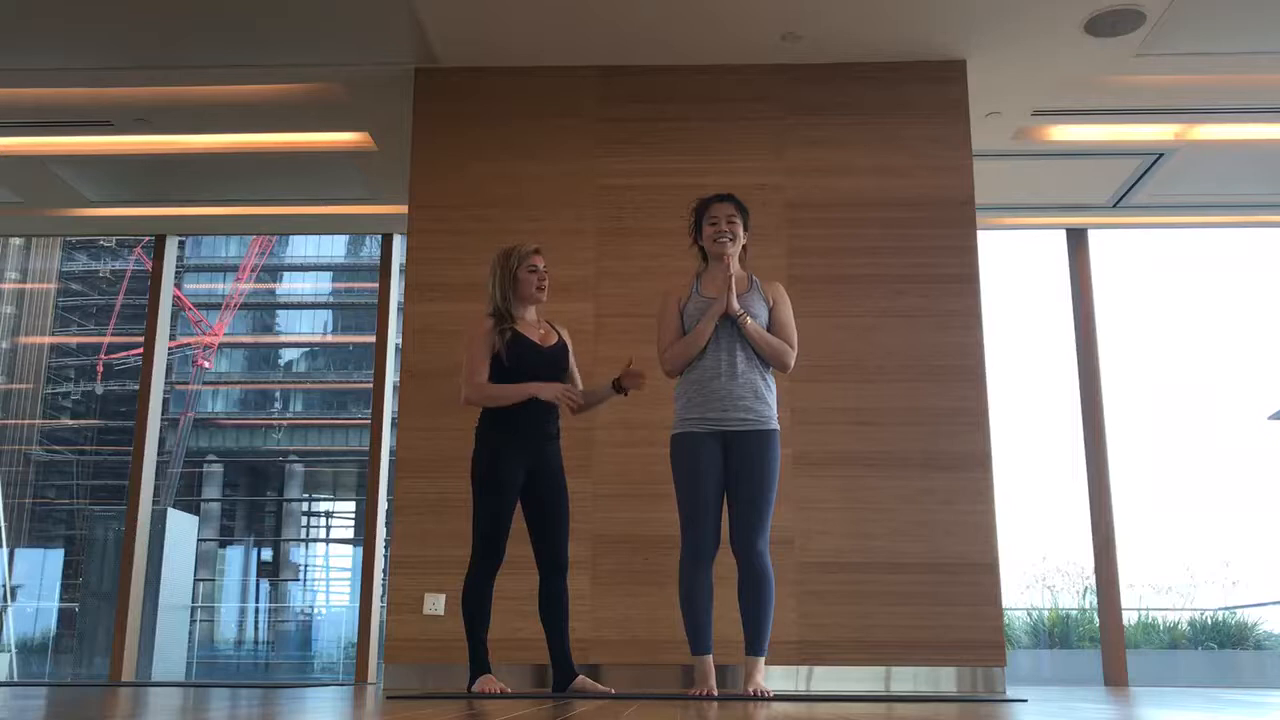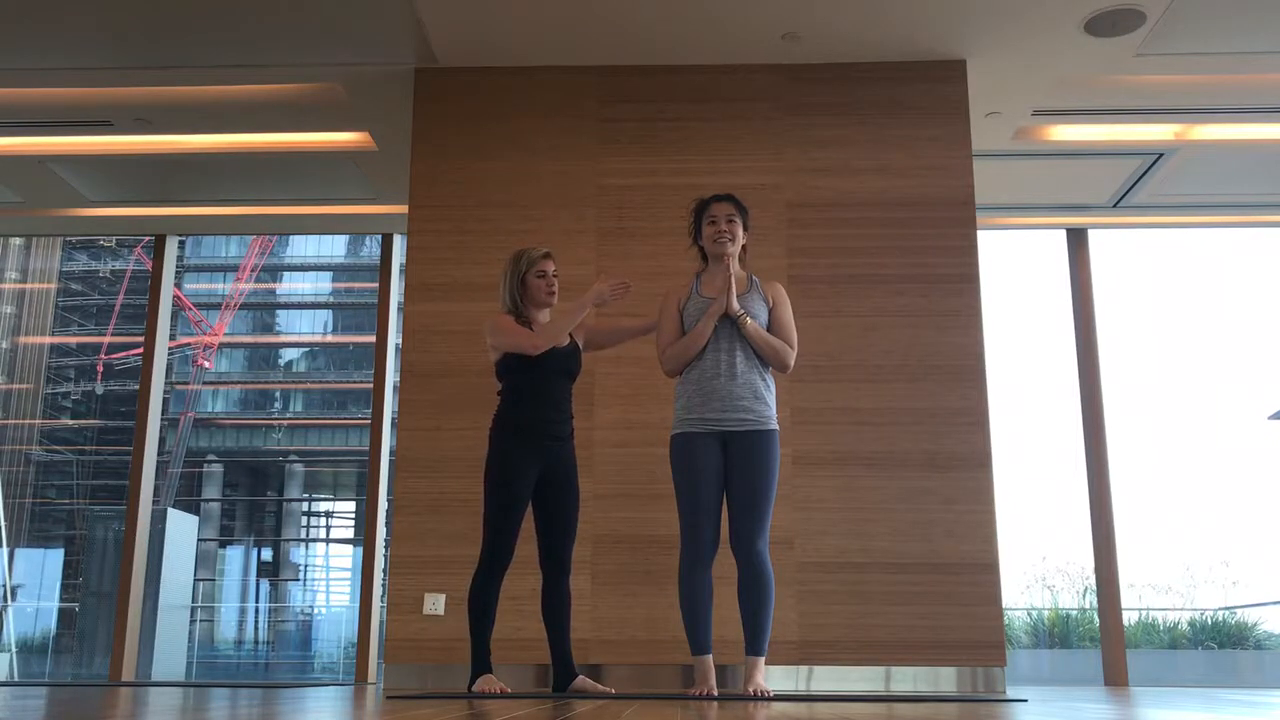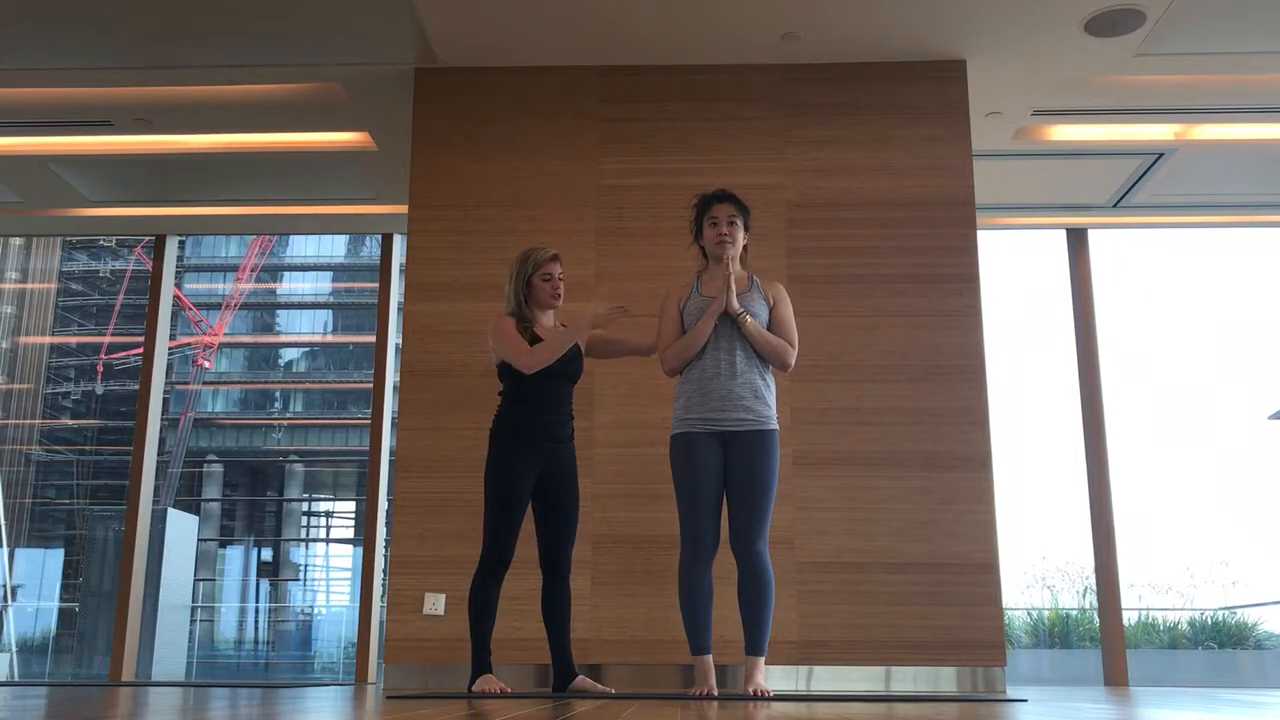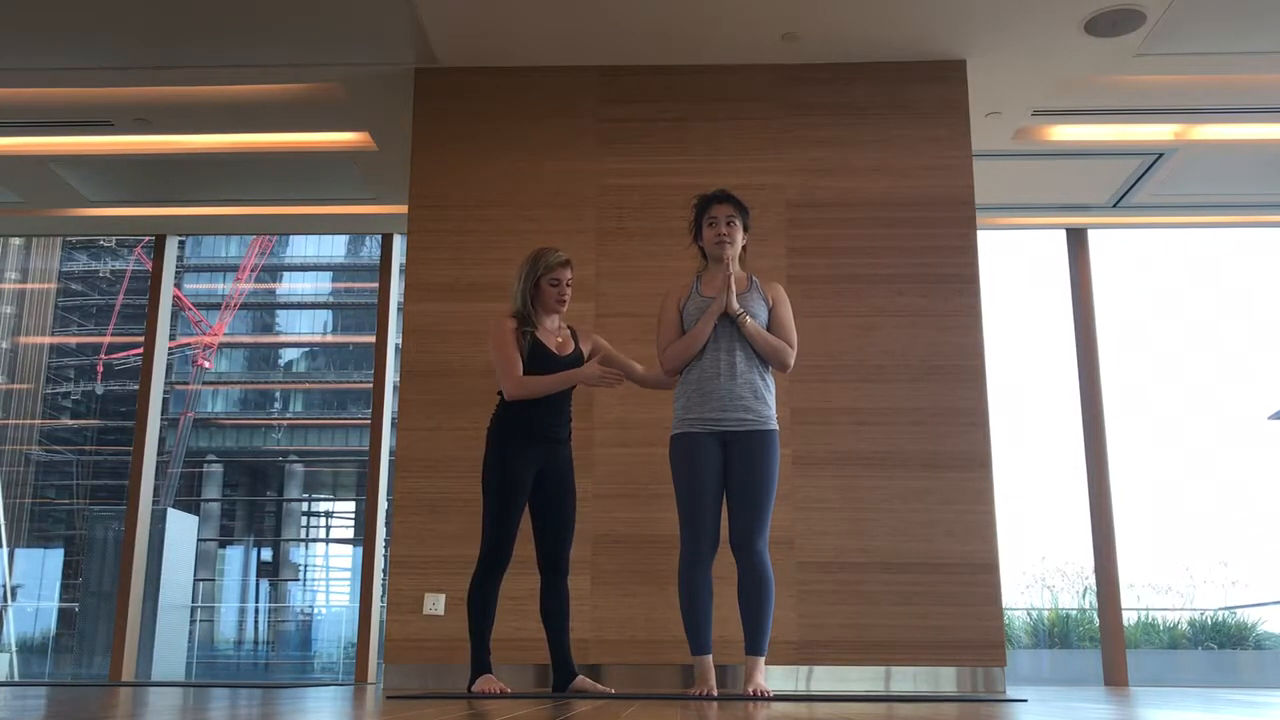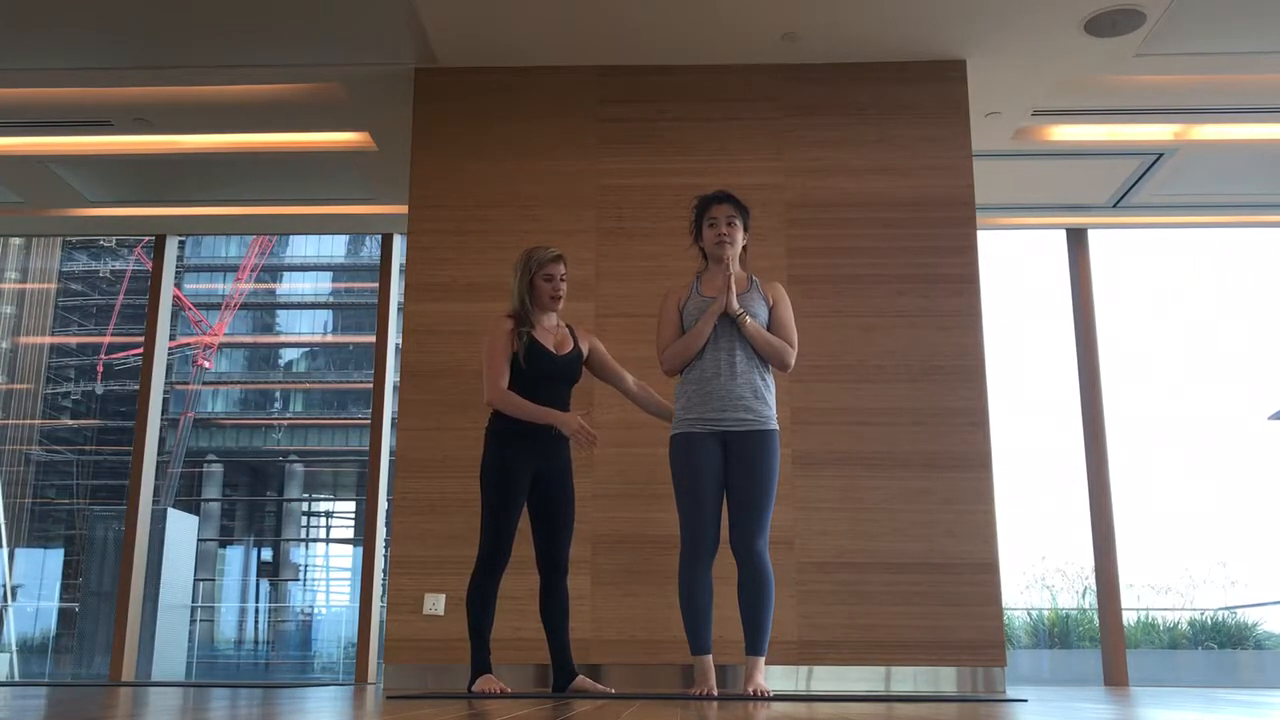
dt=1s
person 1, frame 1
left shoulder: (769, 292)
right shoulder: (681, 297)
left elbow: (787, 359)
right elbow: (670, 363)
left wrist: (740, 314)
right wrist: (713, 313)
left hip: (755, 427)
right hip: (696, 430)
left knee: (752, 547)
right knee: (698, 547)
left ankle: (755, 667)
right ankle: (703, 668)
person 1, frame 2
left shoulder: (769, 292)
right shoulder: (680, 297)
left elbow: (786, 359)
right elbow: (669, 363)
left wrist: (739, 314)
right wrist: (713, 314)
left hip: (755, 428)
right hip: (695, 429)
left knee: (751, 546)
right knee: (698, 546)
left ankle: (756, 667)
right ankle: (703, 668)
person 1, frame 3
left shoulder: (769, 292)
right shoulder: (681, 296)
left elbow: (787, 358)
right elbow: (669, 362)
left wrist: (739, 313)
right wrist: (713, 311)
left hip: (755, 428)
right hip: (695, 430)
left knee: (751, 546)
right knee: (698, 547)
left ankle: (756, 667)
right ankle: (703, 668)
person 1, frame 4
left shoulder: (768, 293)
right shoulder: (681, 297)
left elbow: (786, 359)
right elbow: (669, 362)
left wrist: (738, 313)
right wrist: (712, 312)
left hip: (754, 429)
right hip: (695, 430)
left knee: (751, 547)
right knee: (698, 547)
left ankle: (756, 667)
right ankle: (703, 668)
person 1, frame 5
left shoulder: (769, 293)
right shoulder: (681, 297)
left elbow: (787, 358)
right elbow: (669, 362)
left wrist: (739, 313)
right wrist: (713, 312)
left hip: (755, 428)
right hip: (695, 430)
left knee: (751, 546)
right knee: (698, 546)
left ankle: (756, 667)
right ankle: (703, 668)
person 2, frame 1
left shoulder: (560, 335)
right shoulder: (490, 330)
left elbow: (577, 401)
right elbow: (472, 392)
left wrist: (617, 386)
right wrist: (535, 388)
left hip: (546, 452)
right hip: (500, 449)
left knee: (555, 562)
right knee: (488, 558)
left ankle: (565, 671)
right ankle: (480, 670)
person 2, frame 2
left shoulder: (576, 332)
right shoulder: (501, 326)
left elbow: (638, 329)
right elbow: (536, 344)
right wrist: (587, 302)
left hip: (559, 451)
right hip: (513, 447)
left knee: (558, 563)
right knee: (496, 557)
left ankle: (565, 671)
right ankle: (481, 670)
person 2, frame 3
left shoulder: (578, 335)
right shoulder: (505, 327)
left elbow: (643, 346)
right elbow: (529, 362)
right wrist: (584, 323)
left hip: (559, 452)
right hip: (514, 448)
left knee: (558, 564)
right knee: (497, 557)
left ankle: (565, 671)
right ankle: (481, 669)
person 2, frame 4
left shoulder: (582, 339)
right shoulder: (509, 328)
left elbow: (642, 374)
right elbow: (512, 387)
right wrist: (577, 376)
left hip: (556, 454)
right hip: (511, 449)
left knee: (556, 565)
right knee: (496, 555)
left ankle: (564, 671)
right ankle: (480, 670)
person 2, frame 5
left shoulder: (580, 340)
right shoulder: (507, 330)
left elbow: (631, 387)
right elbow: (496, 395)
left wrist: (678, 416)
right wrist: (558, 417)
left hip: (555, 456)
right hip: (509, 451)
left knee: (556, 565)
right knee: (494, 556)
left ankle: (565, 672)
right ankle: (480, 670)
